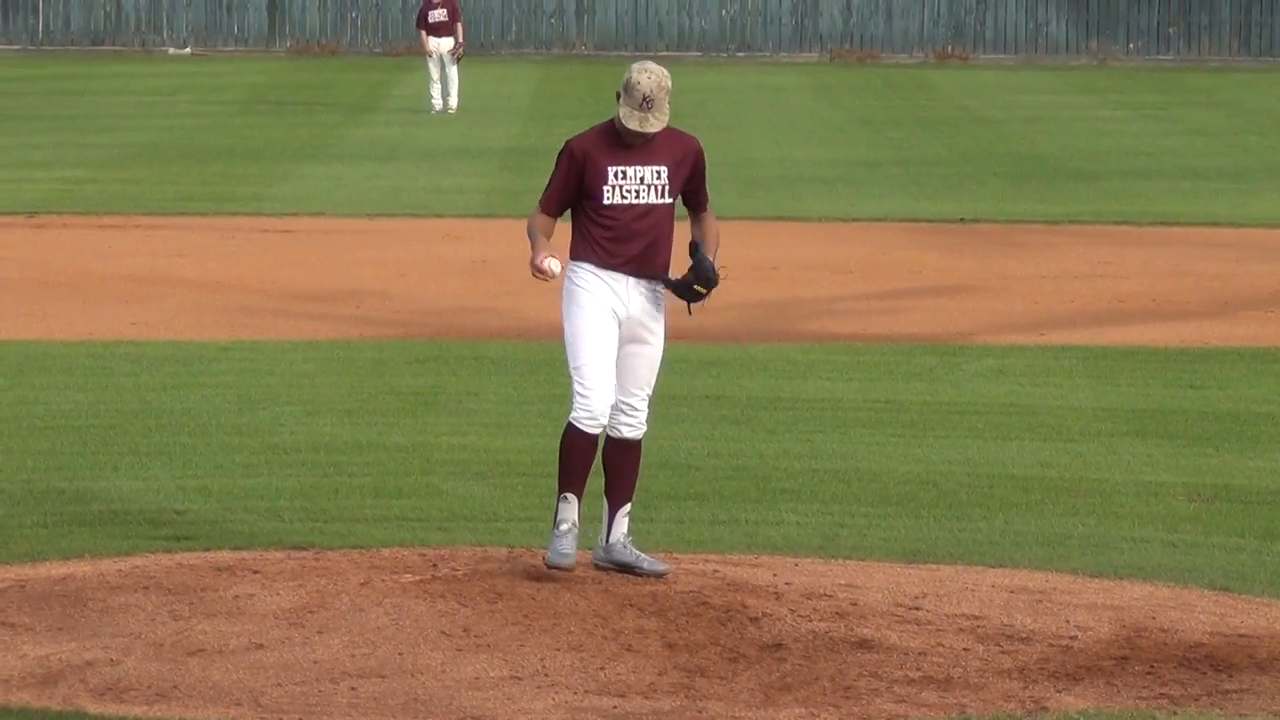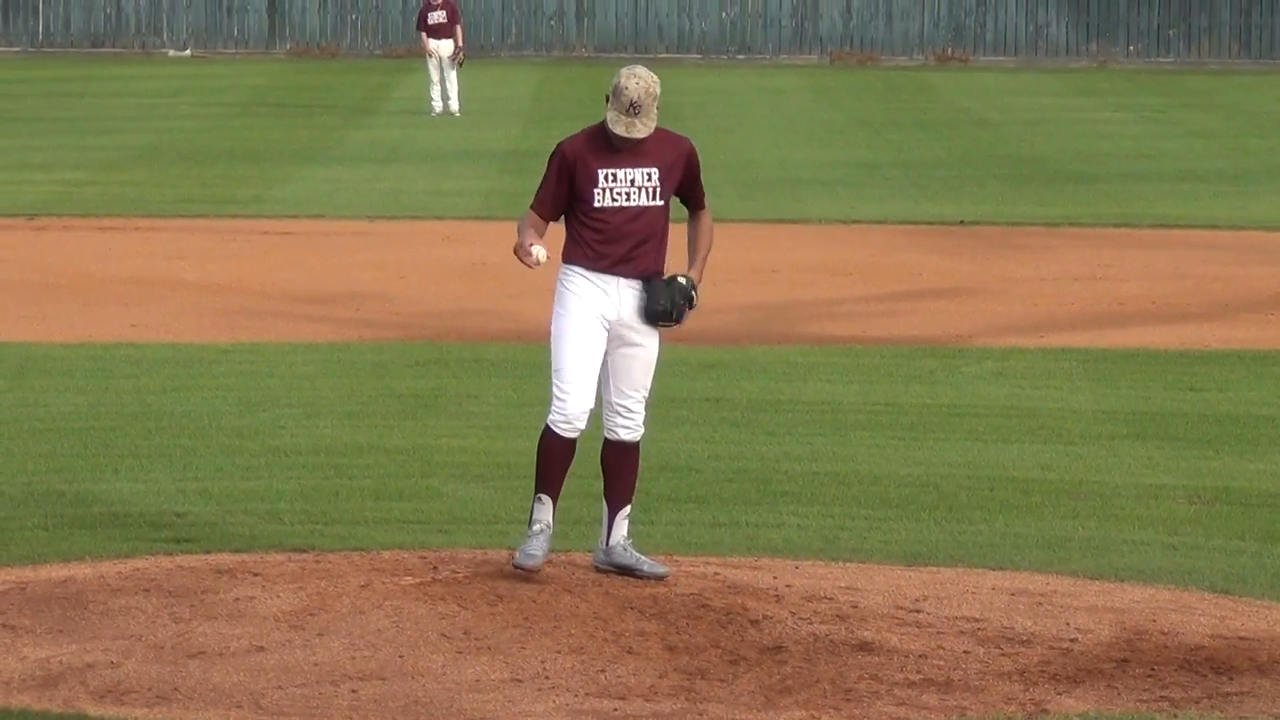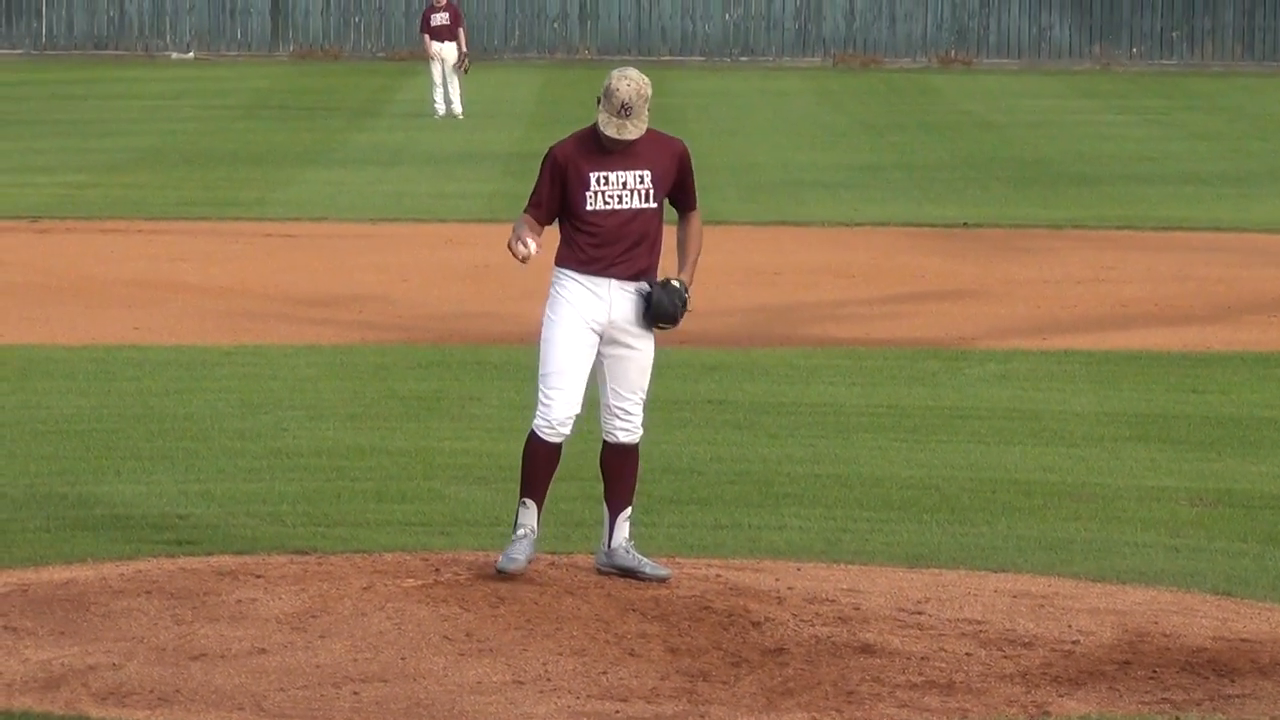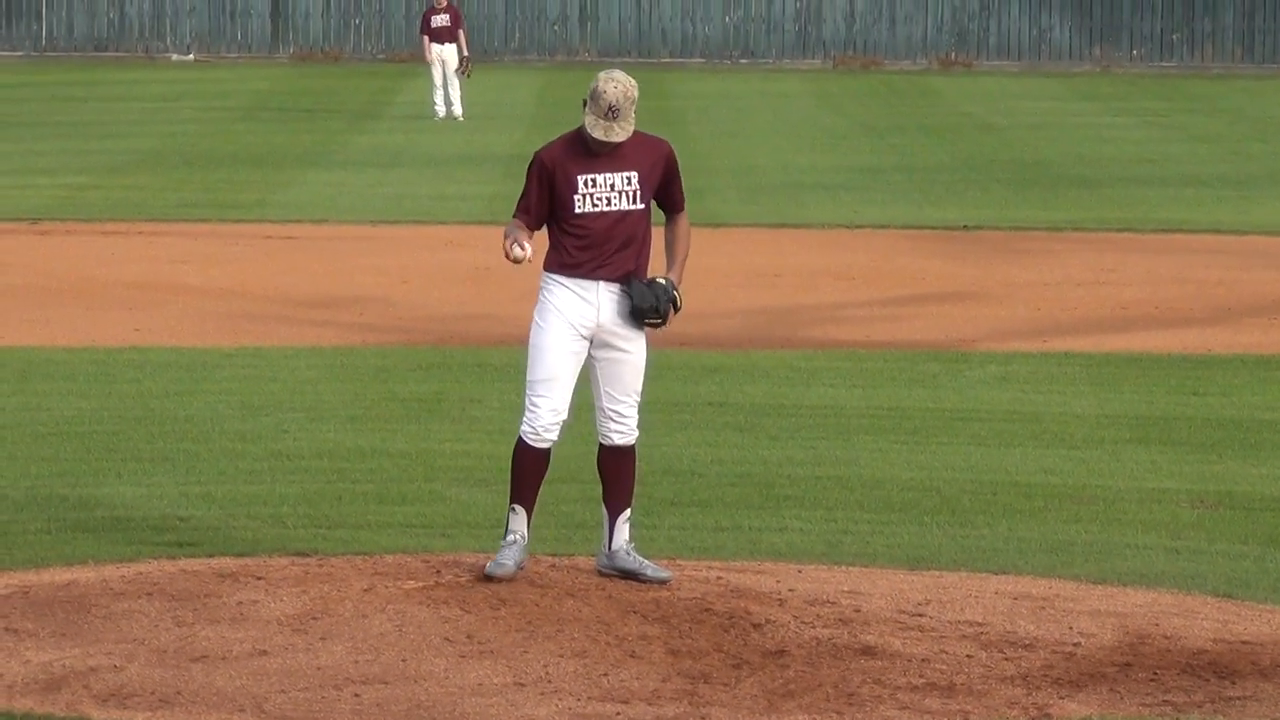
dt=0.1s
person 1, frame 1
left shoulder: (684, 149)
right shoulder: (584, 148)
left elbow: (701, 212)
right elbow: (545, 212)
left wrist: (705, 263)
right wrist: (539, 247)
left hip: (649, 294)
right hip: (593, 285)
left knee: (631, 418)
right knee: (592, 405)
left ankle: (615, 539)
right ankle: (565, 523)
person 1, frame 2
left shoulder: (677, 151)
right shoulder: (574, 151)
left elbow: (699, 211)
right elbow: (539, 214)
left wrist: (694, 271)
right wrist: (527, 239)
left hip: (641, 298)
right hip: (584, 289)
left knee: (628, 421)
right knee: (571, 408)
left ankle: (615, 542)
right ankle: (540, 524)
person 1, frame 3
left shoulder: (670, 152)
right shoulder: (566, 154)
left elbow: (690, 214)
right elbow: (534, 216)
left wrist: (685, 275)
right wrist: (523, 236)
left hip: (635, 300)
right hip: (576, 292)
left knee: (625, 425)
right knee: (555, 414)
left ankle: (617, 545)
right ankle: (526, 530)
person 1, frame 4
left shoulder: (657, 154)
right shoulder: (552, 158)
left elbow: (677, 215)
right elbow: (524, 221)
left wrist: (673, 276)
right wrist: (515, 240)
left hip: (625, 303)
right hip: (565, 296)
left knee: (620, 427)
right knee: (543, 420)
left ankle: (617, 546)
right ankle: (516, 535)
